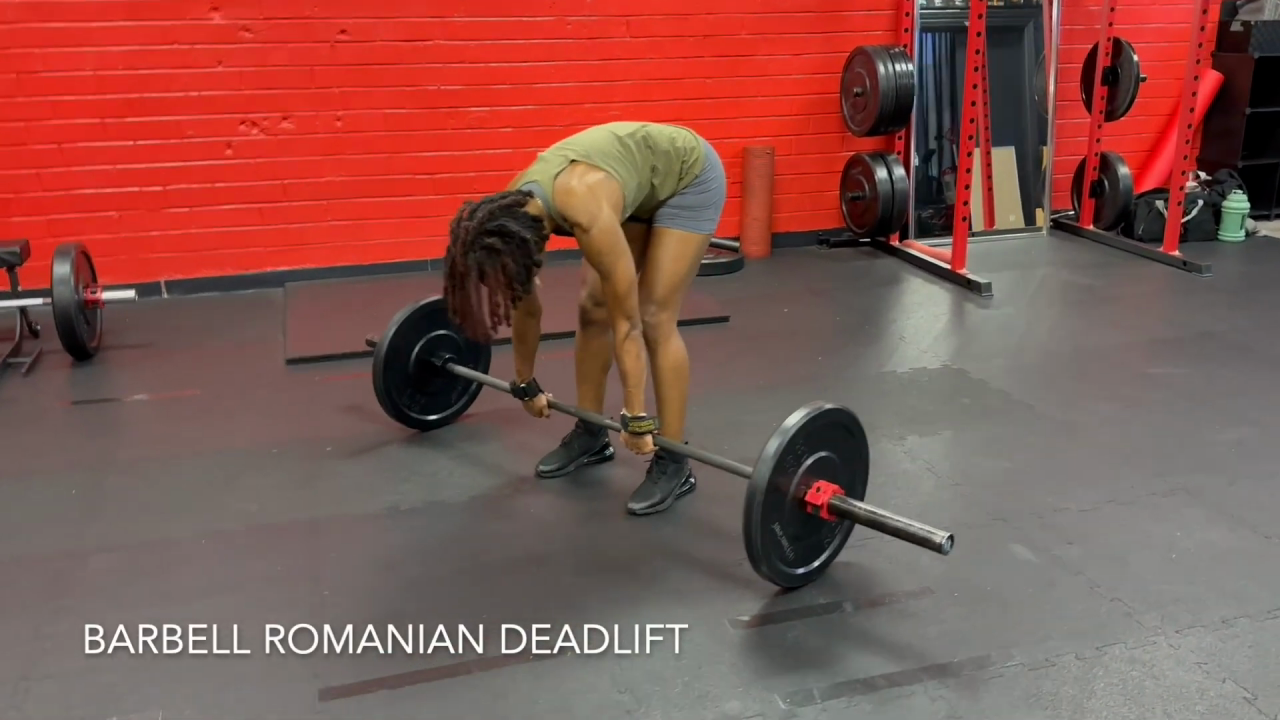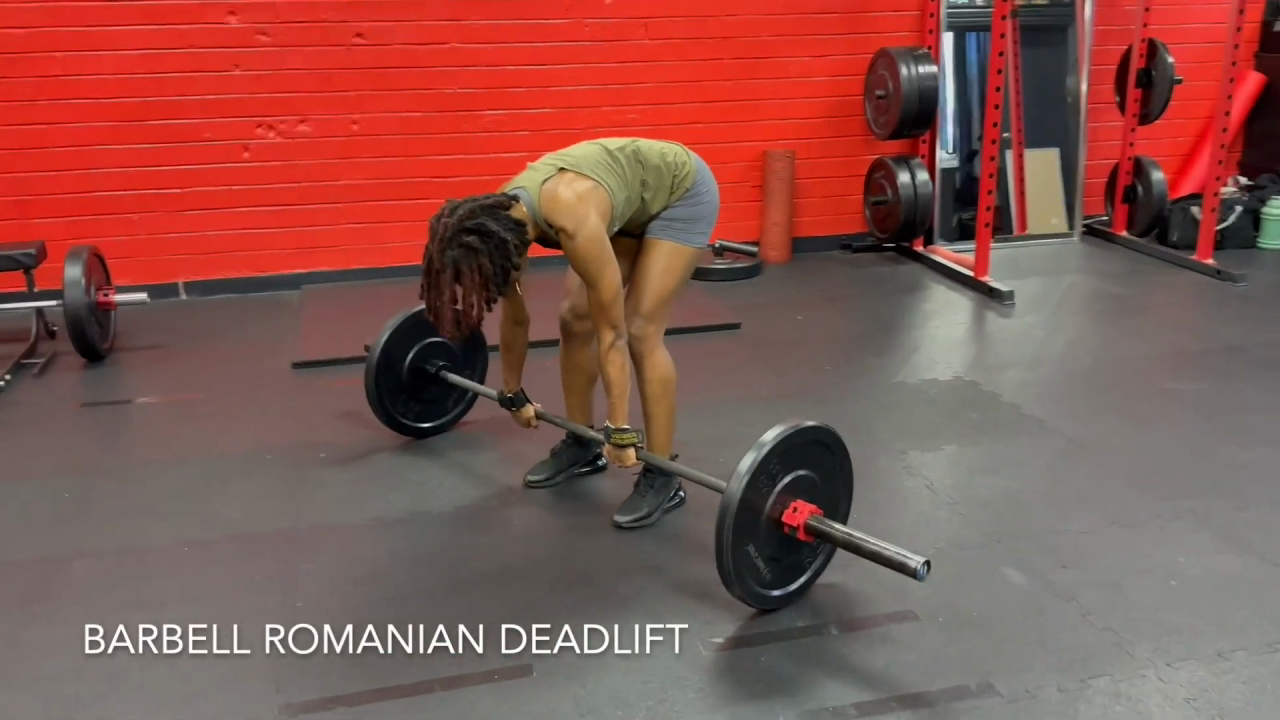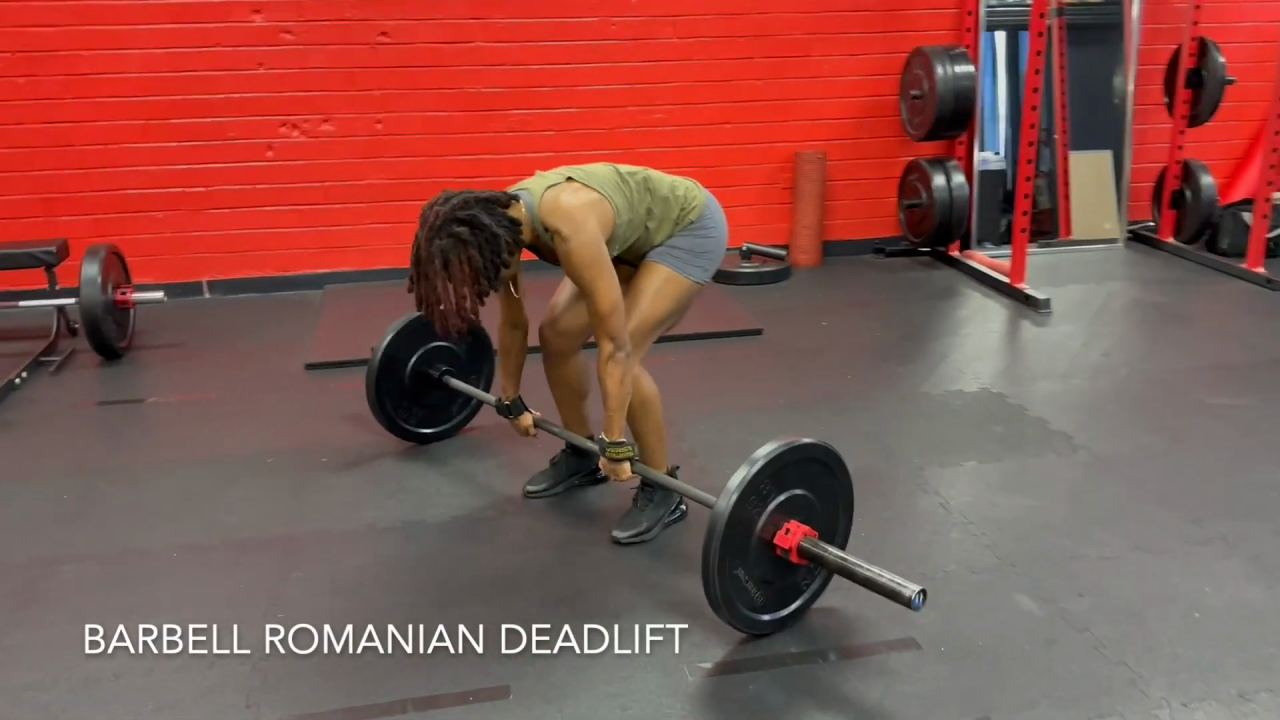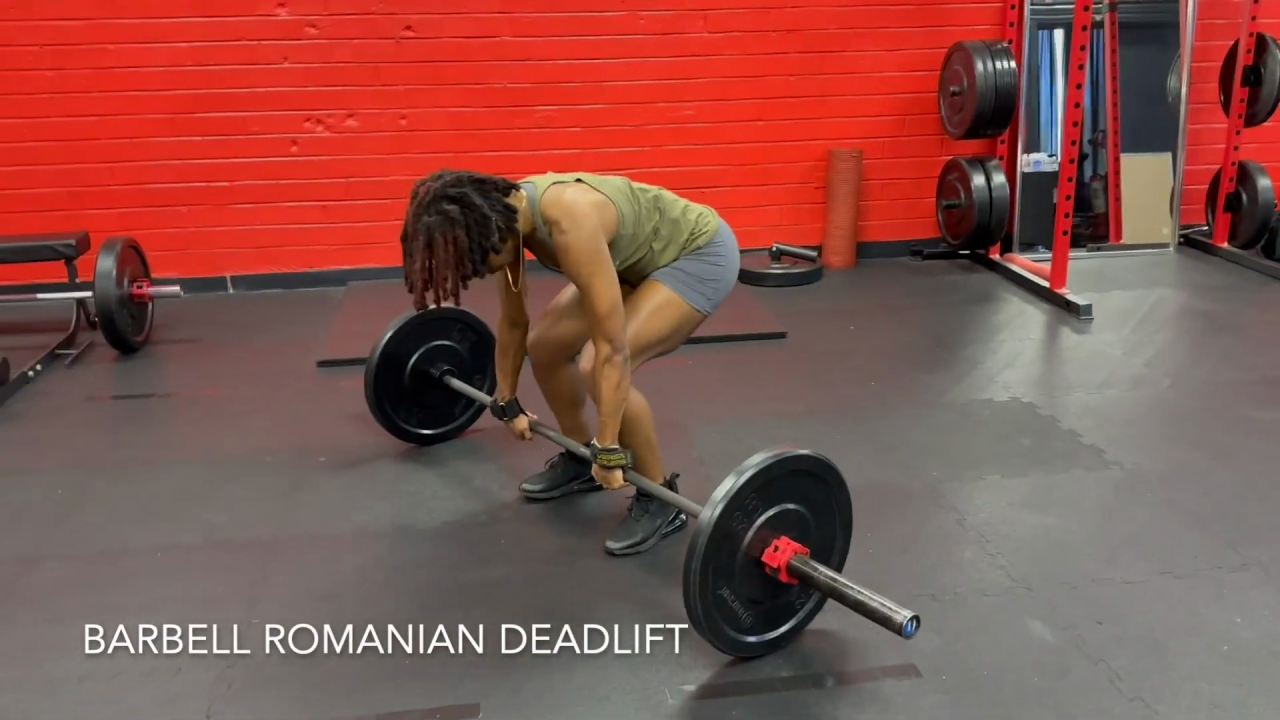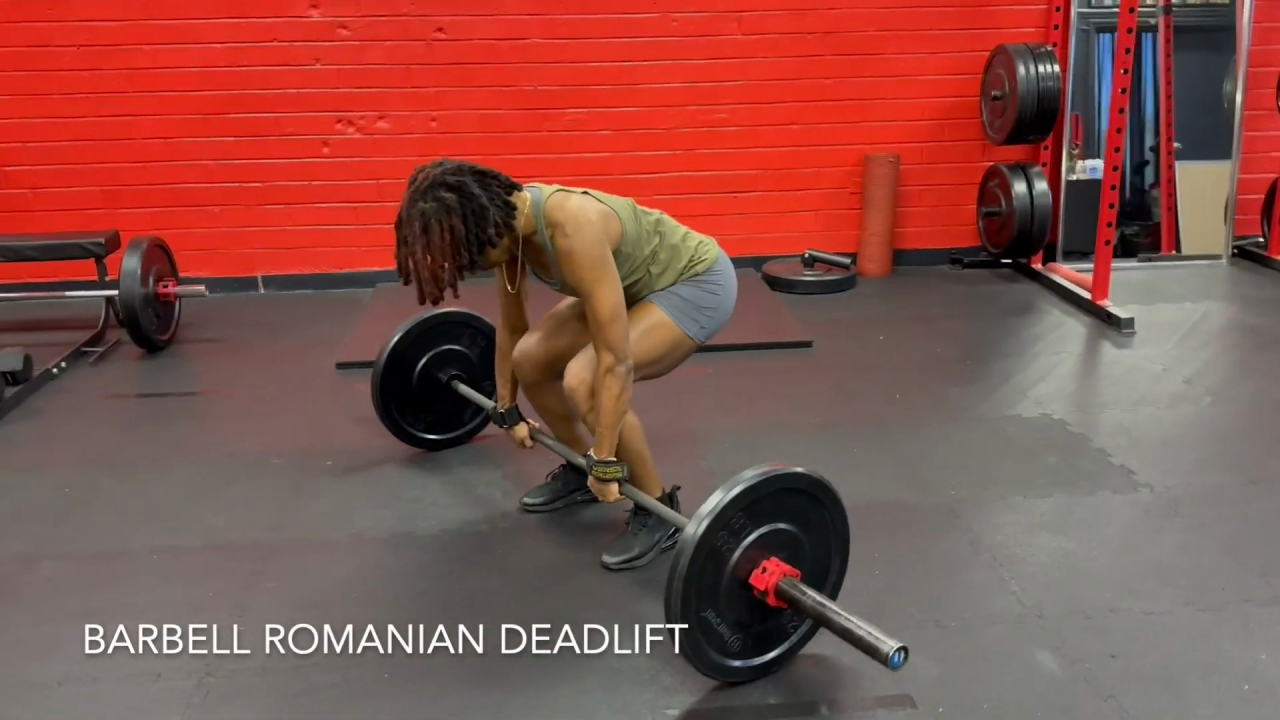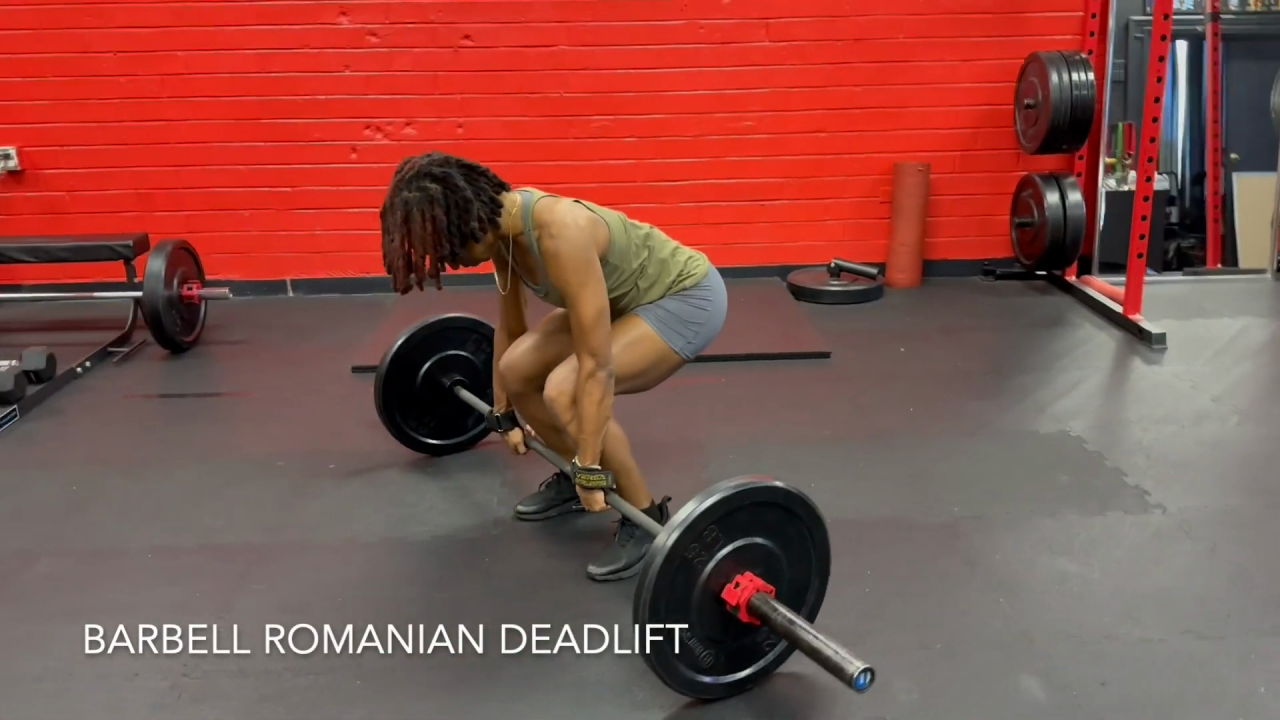
dt=0.3s
person 1, frame 1
left shoulder: (585, 210)
right shoulder: (514, 211)
left elbow: (627, 322)
right elbow: (526, 306)
left wrist: (636, 419)
right wrist: (525, 384)
left hip: (690, 177)
right hip: (643, 185)
left knee: (653, 316)
right knee: (593, 308)
left ankle: (674, 463)
right ankle: (590, 435)
person 1, frame 2
left shoulder: (571, 220)
right shoulder: (500, 218)
left elbow: (612, 332)
right elbow: (514, 317)
left wrist: (619, 431)
right wrist: (513, 394)
left hip: (682, 192)
right hip: (633, 198)
left knee: (639, 330)
right knee: (575, 319)
left ankle: (663, 477)
right ankle: (581, 446)
person 1, frame 3
left shoulder: (569, 227)
right shoulder: (502, 219)
left elbow: (615, 345)
right elbow: (512, 323)
left wrist: (616, 444)
right wrist: (511, 402)
left hip: (692, 227)
right hip: (638, 236)
left knee: (623, 355)
right knee: (555, 334)
left ankle: (662, 489)
right ankle: (581, 455)
person 1, frame 4
left shoulder: (569, 224)
right shoulder: (504, 213)
left elbow: (612, 348)
right elbow: (513, 321)
left wrist: (609, 452)
right wrist: (506, 403)
left hip: (702, 253)
right hip: (643, 256)
left knee: (598, 366)
right knee: (544, 344)
left ankle: (660, 498)
right ankle: (580, 459)
person 1, frame 5
left shoulder: (572, 231)
right shoulder: (510, 219)
left elbow: (616, 359)
right elbow: (511, 326)
left wrist: (606, 463)
right wrist: (507, 409)
left hip: (699, 282)
right hip: (638, 282)
left knee: (583, 382)
right knee: (529, 360)
left ankle: (658, 510)
right ankle: (580, 470)
person 1, frame 6
left shoulder: (560, 235)
right shoulder: (503, 225)
left elbow: (596, 365)
right elbow: (509, 326)
left wrist: (592, 471)
right wrist: (503, 414)
left hip: (688, 296)
right hip: (628, 294)
left knee: (565, 393)
right knee: (516, 371)
left ankle: (648, 521)
right ankle: (571, 480)
